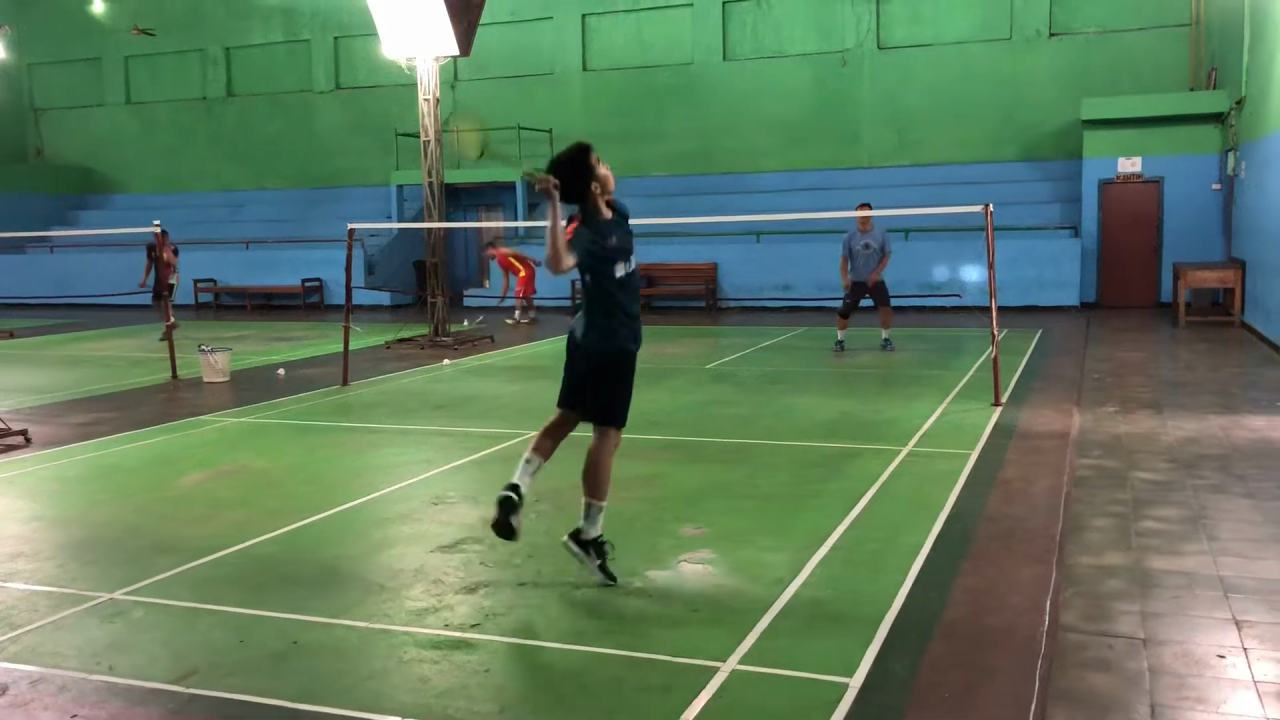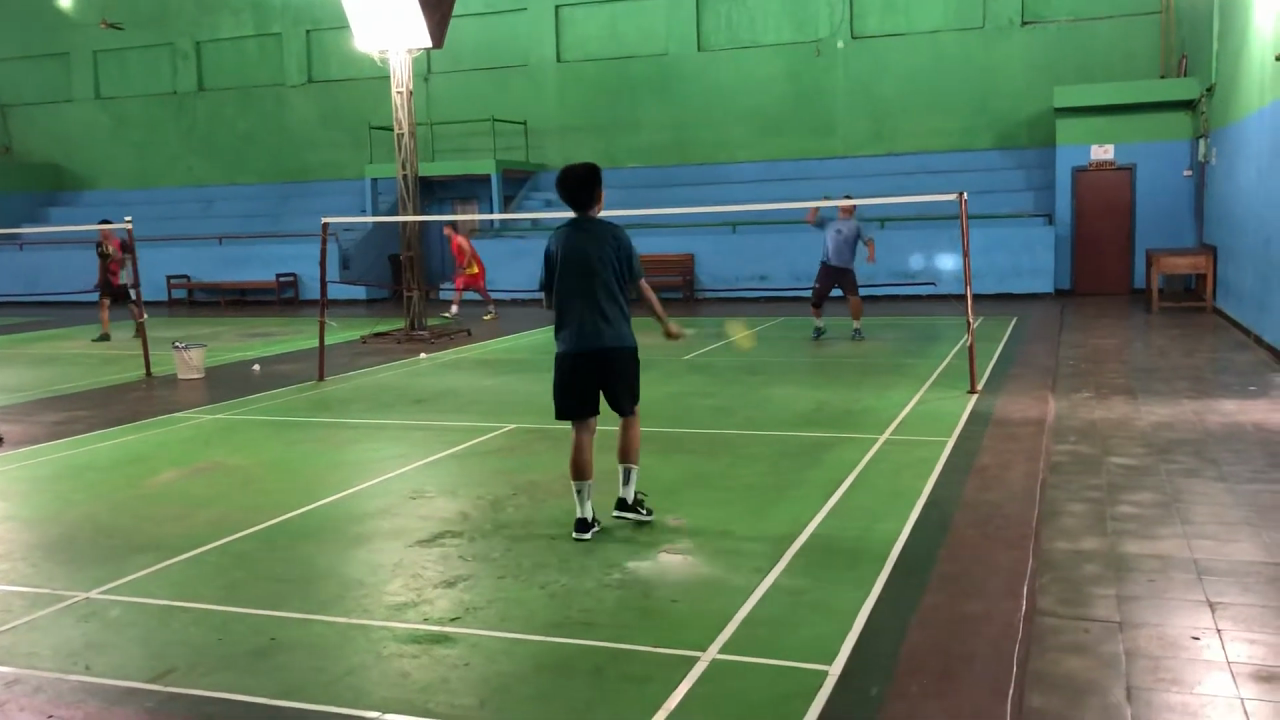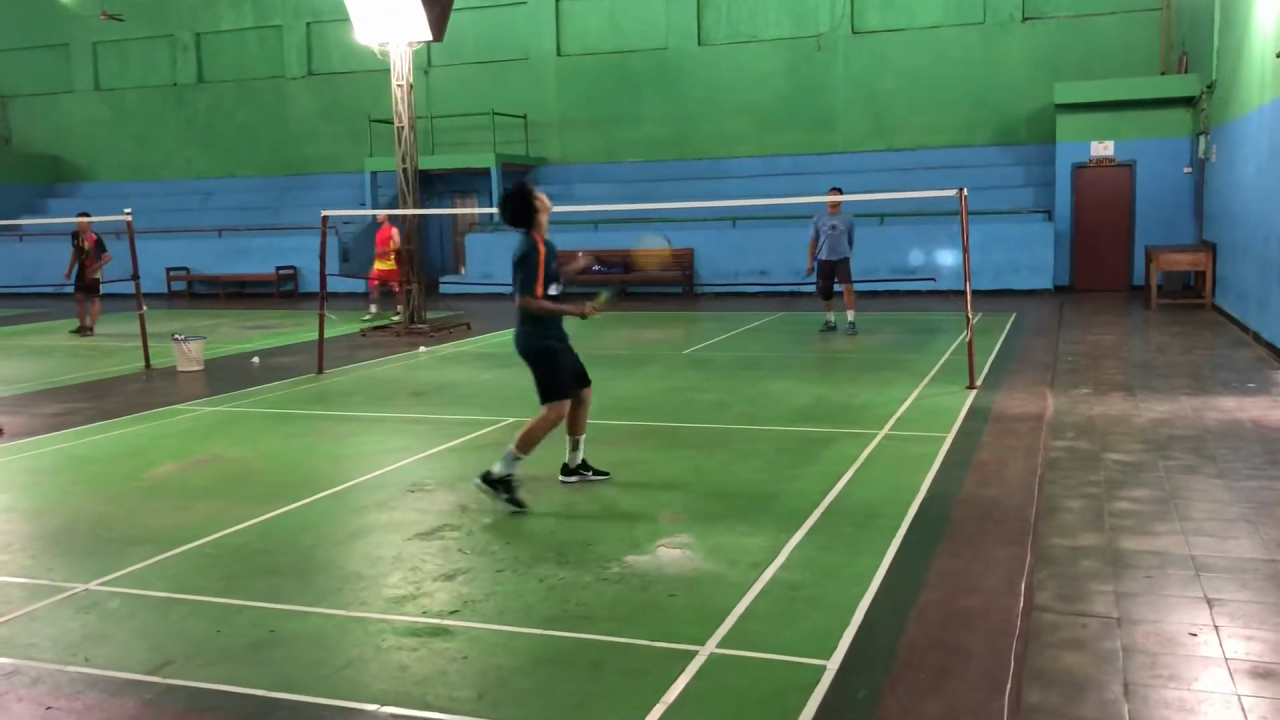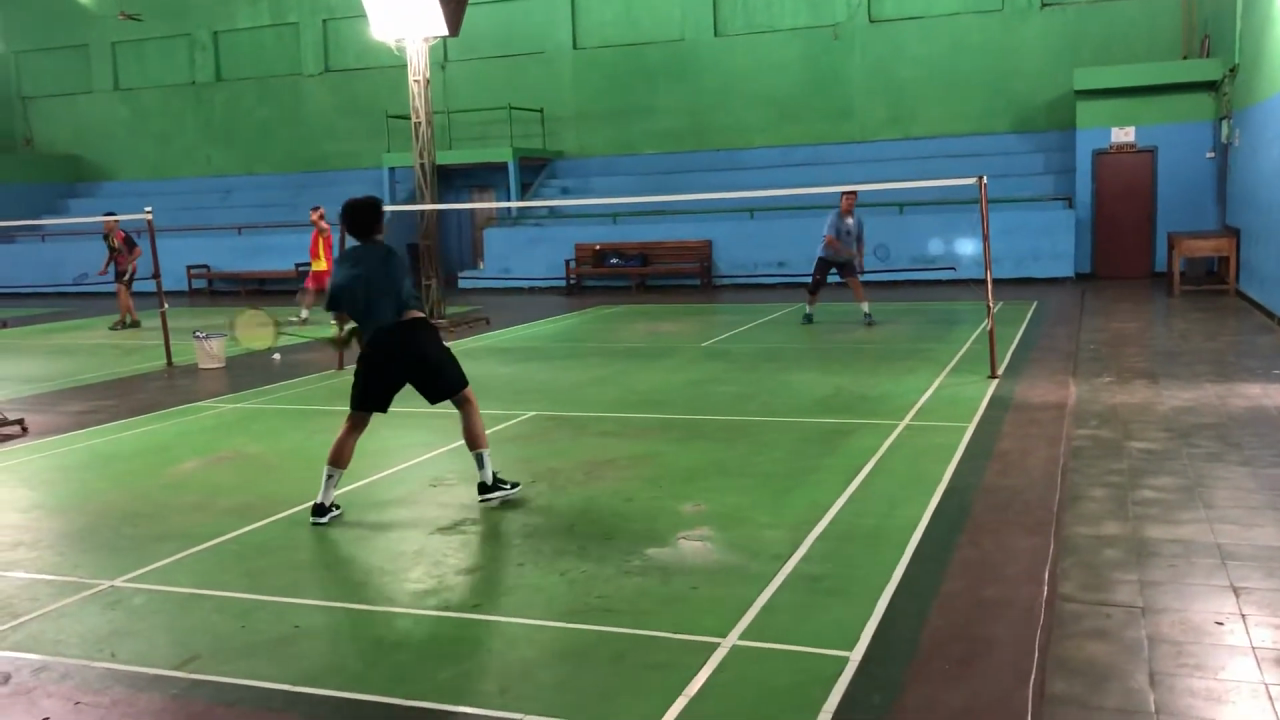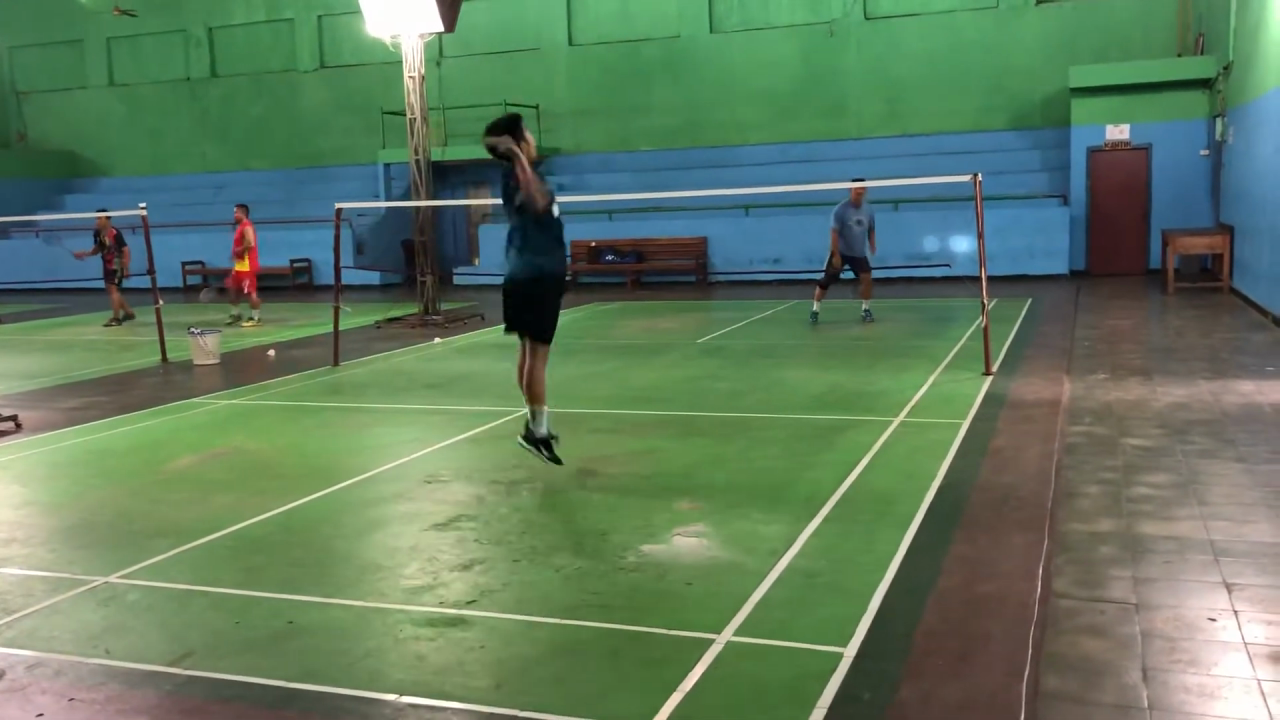
dt=1s
person 1, frame 1
left shoulder: (615, 213)
right shoulder: (582, 230)
right elbow: (557, 264)
right wrist: (554, 205)
left hip: (589, 339)
right hip: (610, 344)
left knee: (563, 420)
right knee: (607, 436)
left ankle: (515, 492)
right ankle: (587, 534)
person 1, frame 2
left shoulder: (556, 241)
right shoulder: (613, 235)
left elbow: (547, 299)
right elbow: (640, 288)
right wrist: (667, 323)
left hip: (572, 347)
right hip: (616, 343)
left knee: (583, 429)
right knee: (629, 417)
left ankle: (584, 516)
right ankle: (629, 498)
person 1, frame 3
left shoulder: (543, 244)
right shoulder: (536, 248)
right elbow: (527, 302)
left wrist: (573, 268)
right wrist: (573, 310)
left hip: (551, 338)
right hip: (539, 341)
left knee: (581, 394)
right knee: (556, 410)
left ankle: (575, 464)
right ankle: (498, 474)
person 1, frame 4
left shoulder: (341, 266)
right shoulder: (391, 255)
left elbow: (342, 314)
left hip: (375, 345)
right hip: (412, 333)
left knee: (355, 423)
right knee: (467, 400)
left ankle: (323, 502)
right ankle: (487, 481)
person 1, frame 5
left shoulder: (513, 175)
right shoulder: (522, 173)
right elbow: (538, 202)
right wrist: (519, 155)
left hip: (518, 275)
right hip: (543, 275)
left knee: (528, 352)
right knee: (537, 354)
left ankle: (535, 425)
right ankle: (537, 433)
